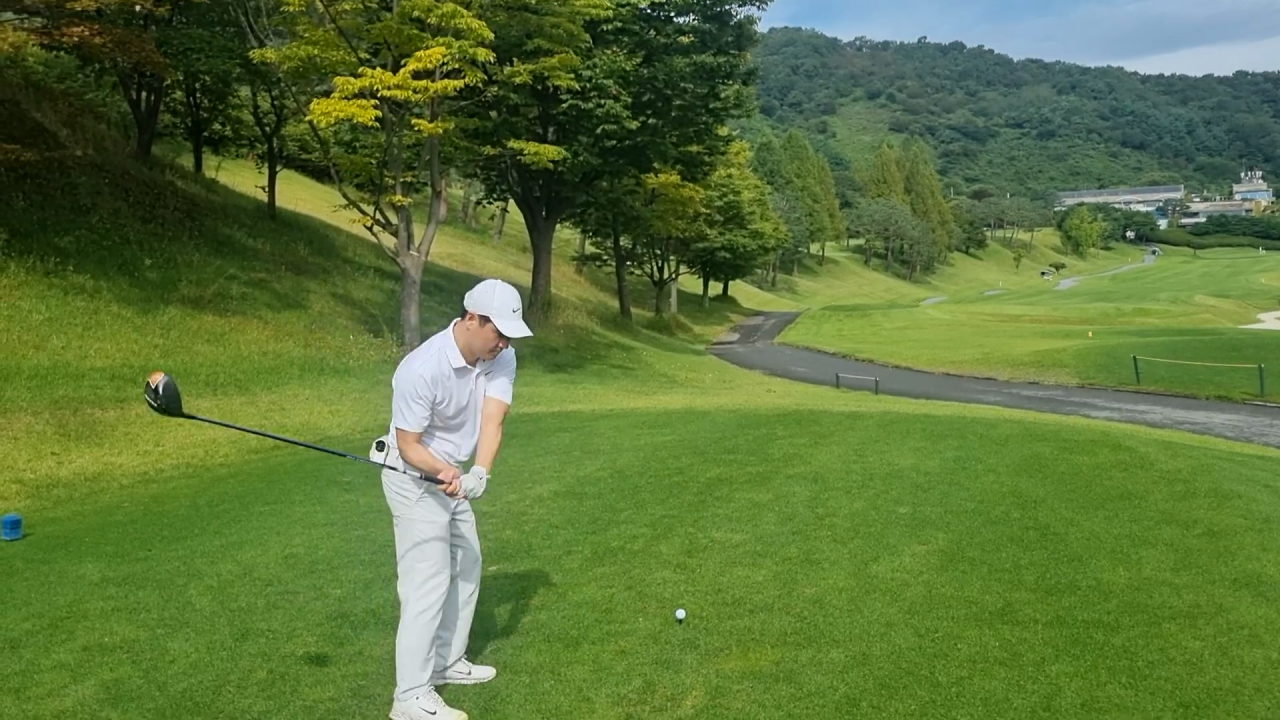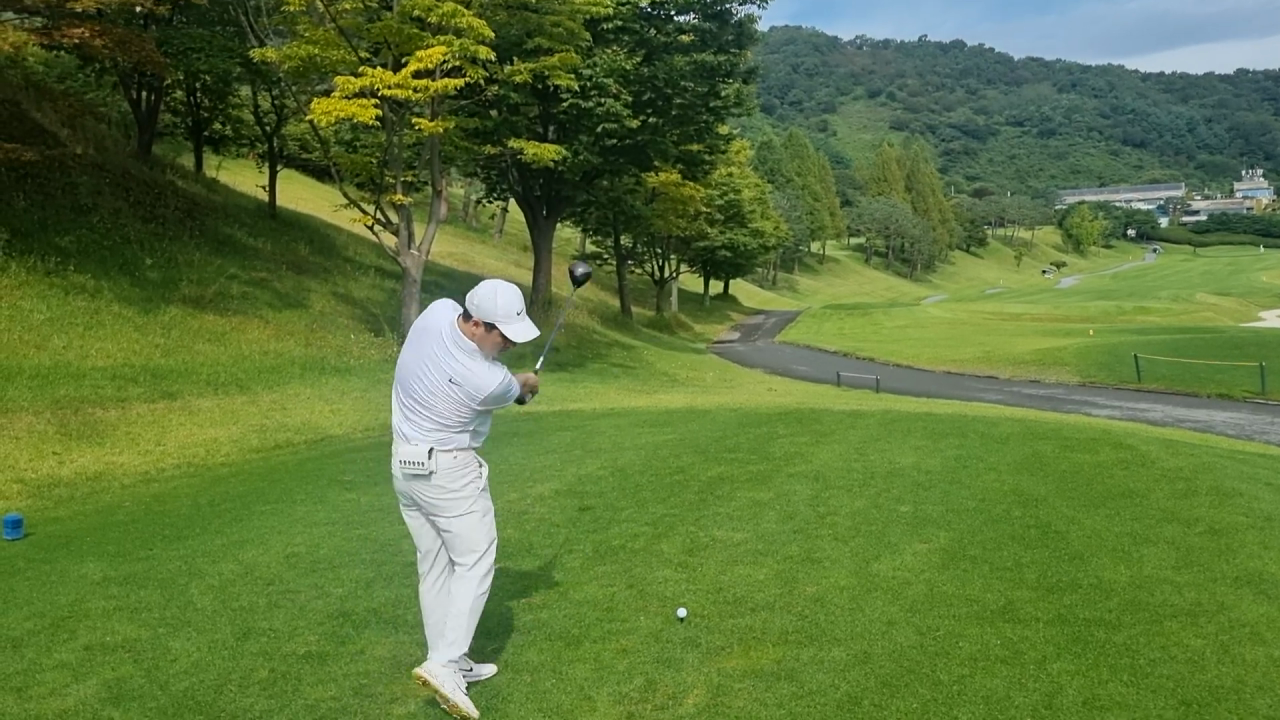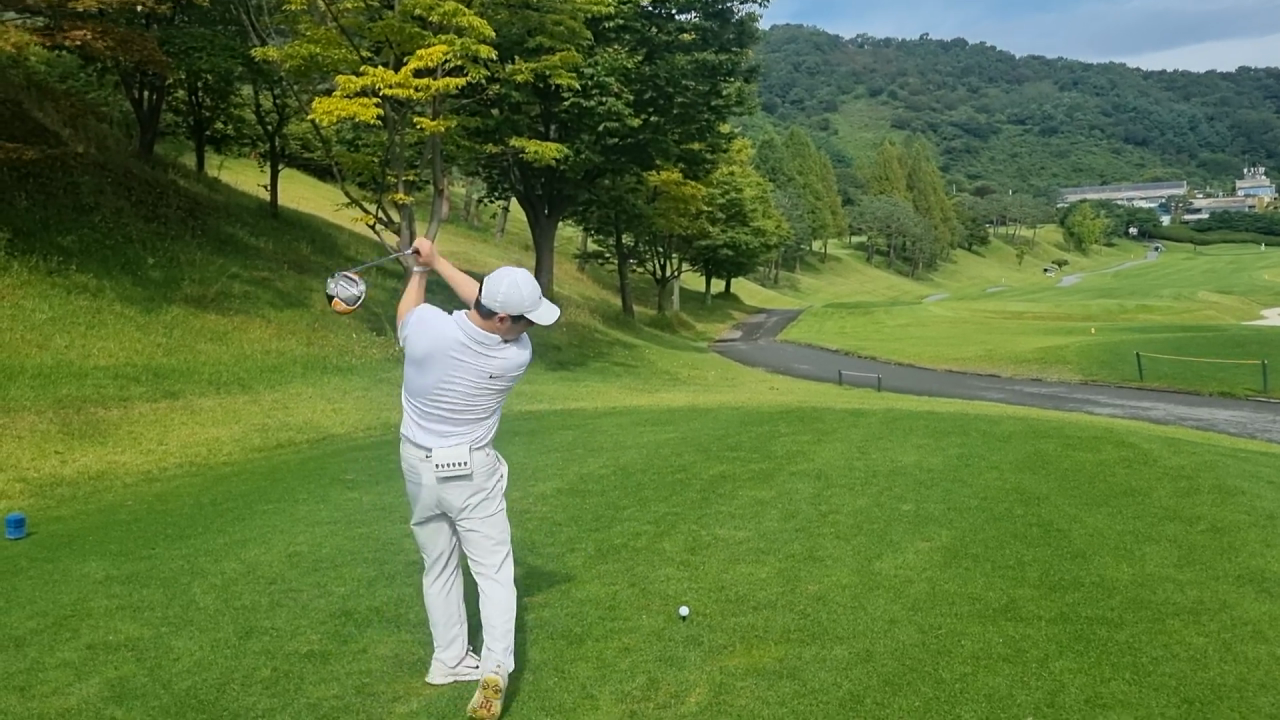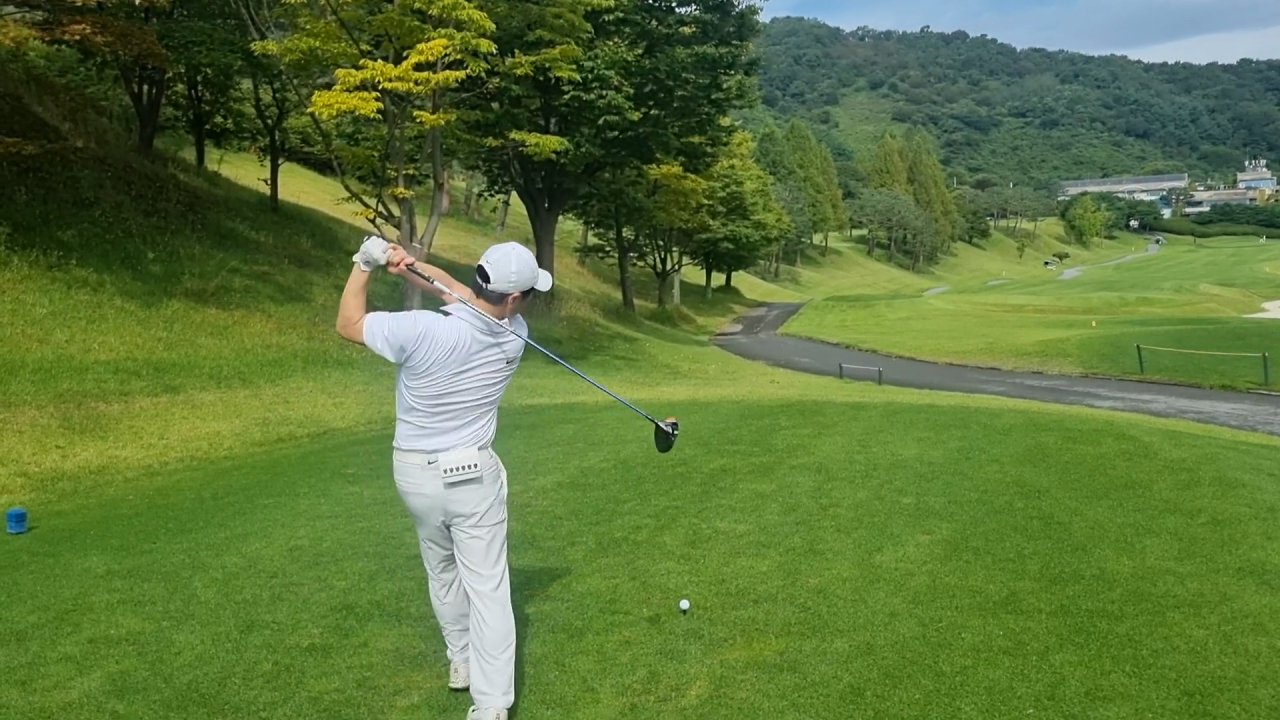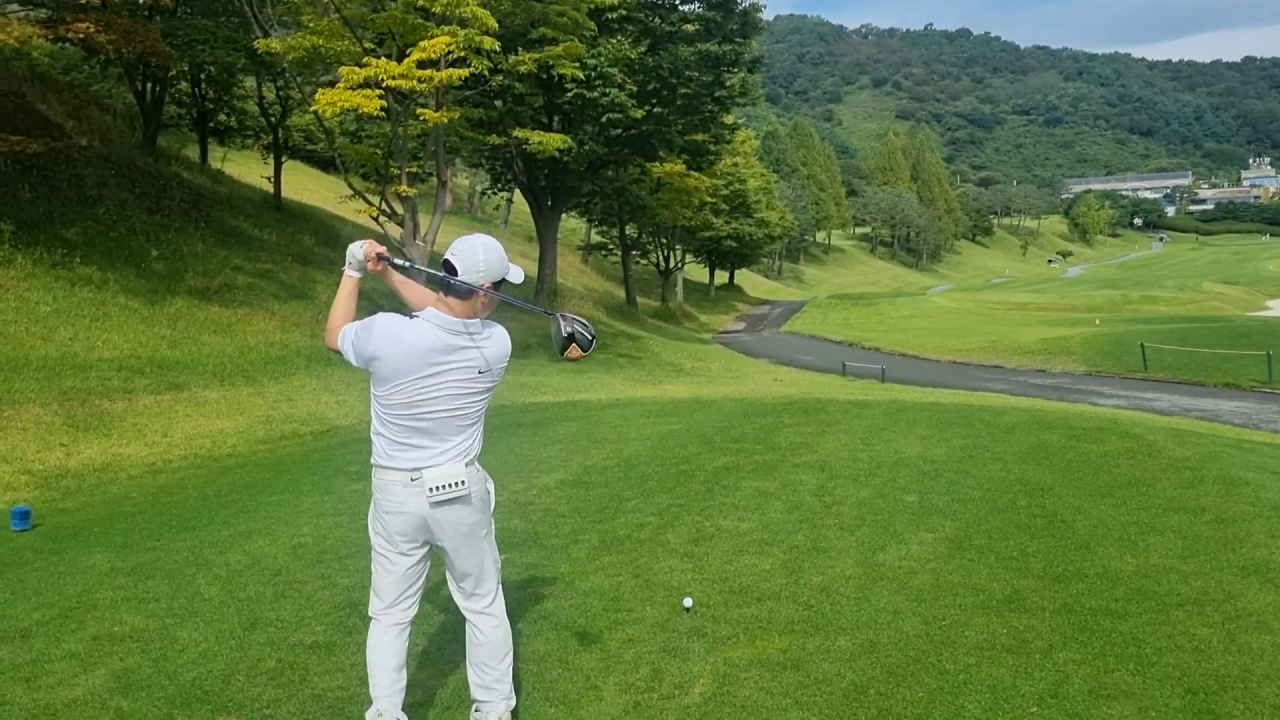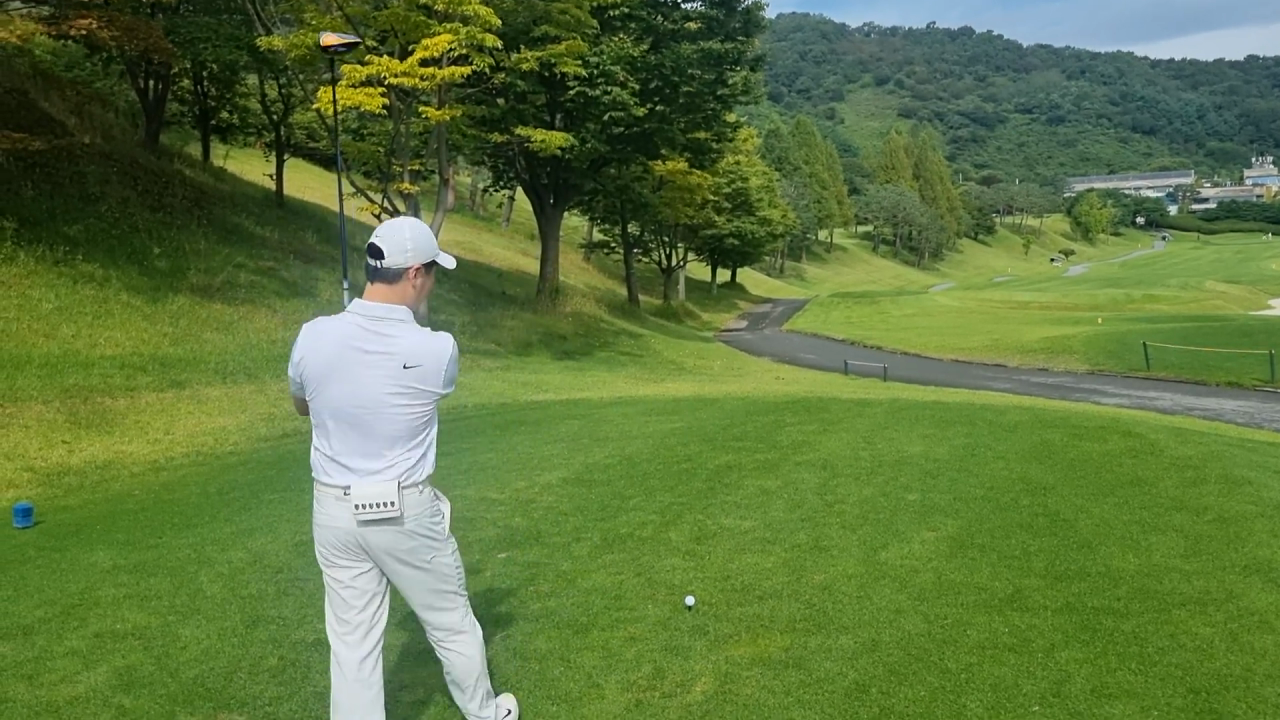
dt=0.3s
person 1, frame 1
left shoulder: (502, 357)
right shoulder: (422, 370)
left elbow: (493, 418)
right elbow: (407, 446)
left wrist: (478, 470)
right wrist: (446, 473)
left hip: (452, 478)
right hip: (415, 479)
left knee: (464, 570)
right knee: (426, 583)
left ankle: (443, 662)
person 1, frame 2
left shoulder: (439, 312)
right shoulder: (484, 381)
right elbow: (508, 388)
left wrist: (515, 381)
right wrist: (525, 383)
left hip: (410, 466)
right hip: (449, 470)
left knee: (436, 566)
right knee: (474, 565)
left ankle: (447, 660)
right ankle: (444, 664)
person 1, frame 3
left shoulder: (425, 326)
right shoulder: (517, 356)
left elbow: (406, 314)
right elbow: (480, 301)
left wrist: (421, 267)
right wrist: (439, 261)
left hip: (420, 467)
right hip: (474, 472)
left knee: (440, 566)
right knee: (495, 570)
left ankle: (451, 658)
right ankle: (494, 666)
person 1, frame 4
left shoulder: (422, 330)
right shoulder: (513, 337)
left elbow: (348, 324)
right elbow: (457, 290)
left wrist: (365, 262)
right wrist: (412, 264)
left hip: (415, 474)
right hip: (474, 475)
left knee: (442, 570)
right knee: (488, 587)
left ankle: (462, 661)
person 1, frame 5
left shoulder: (385, 333)
right shoulder: (495, 345)
left elbow: (334, 337)
right elbow: (436, 318)
left wrist: (354, 268)
right wrist: (390, 273)
left hip: (395, 495)
right hip: (459, 495)
left knee: (390, 609)
right knee: (481, 602)
person 1, frame 6
left shoulder: (313, 337)
right shoulder: (438, 349)
left hip: (335, 512)
right hip: (406, 512)
left knee: (352, 644)
right knee: (451, 622)
